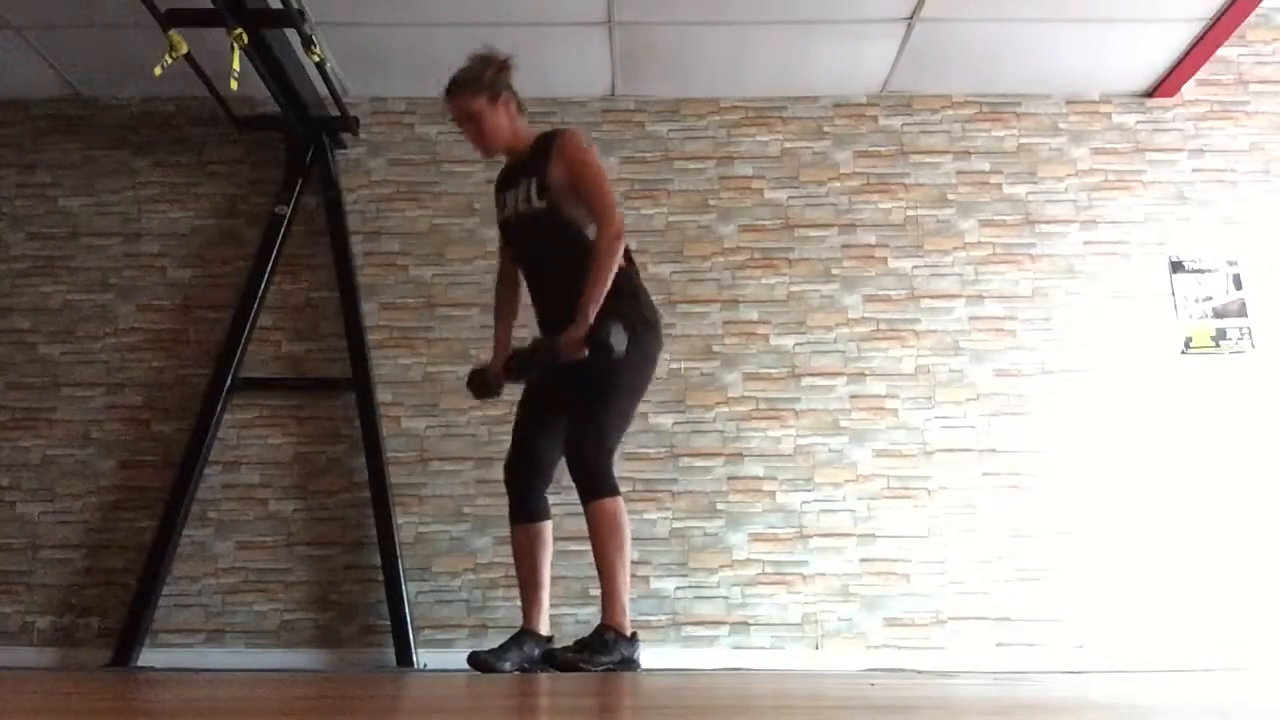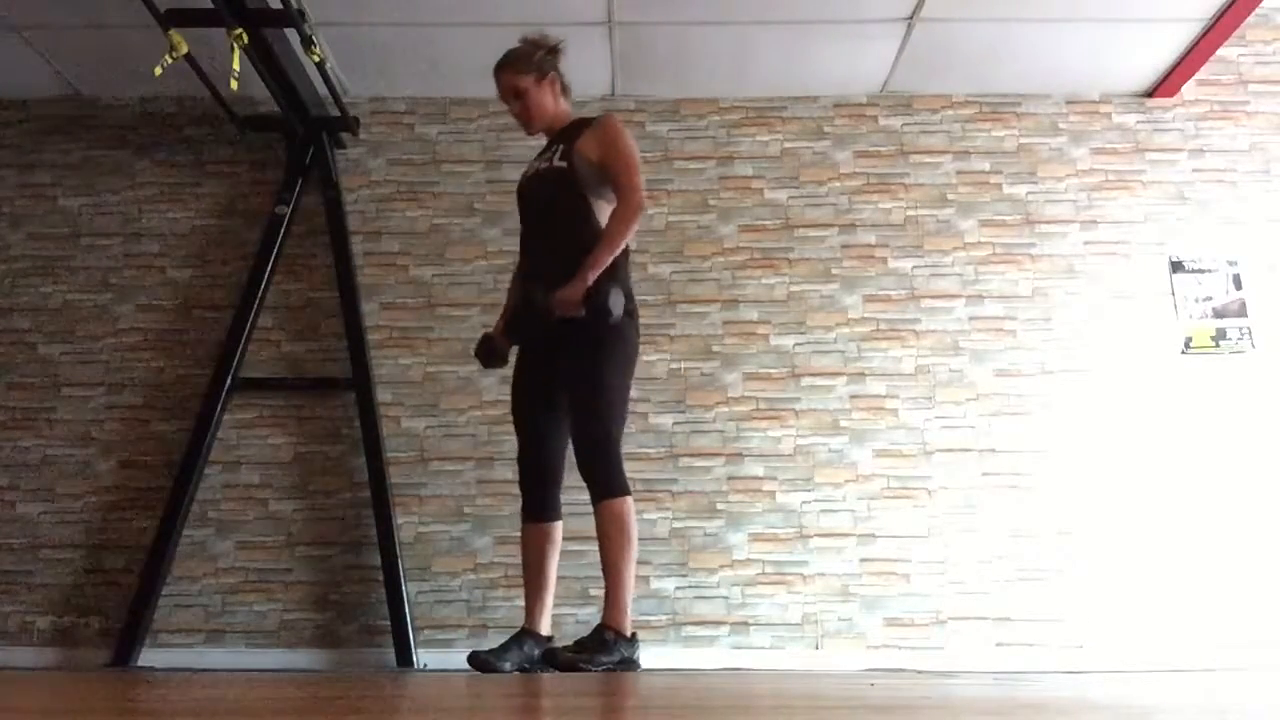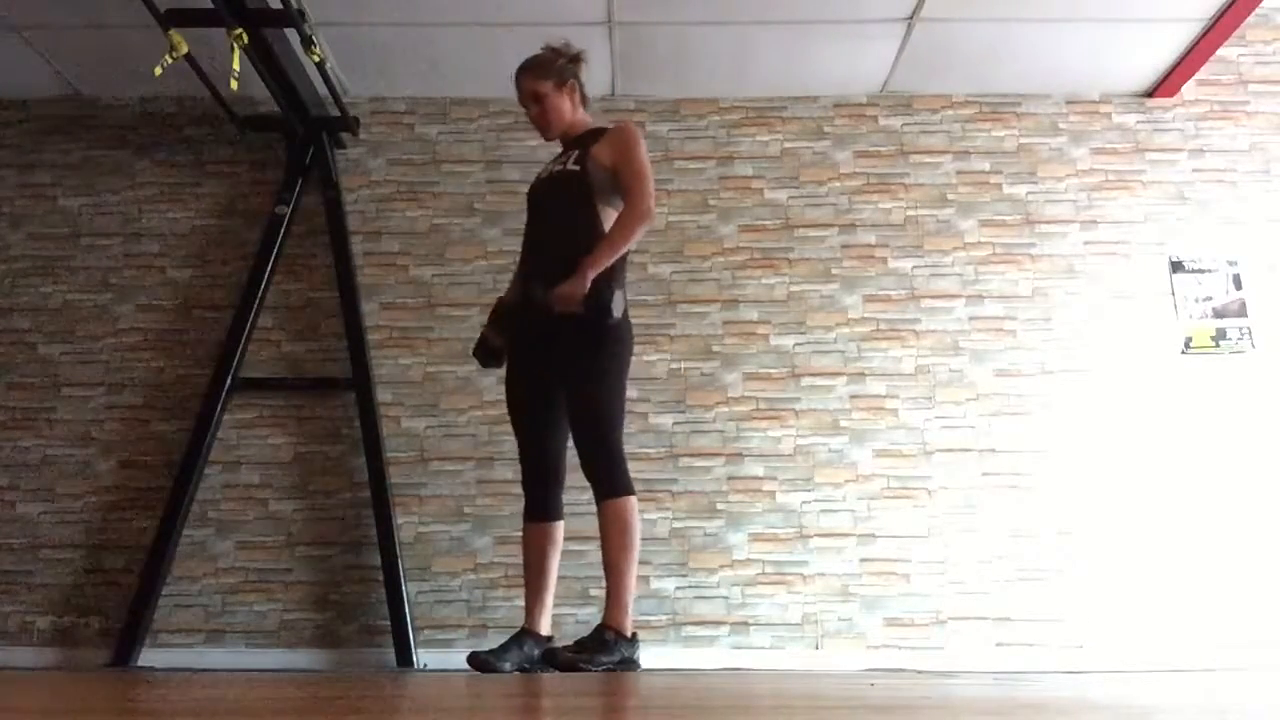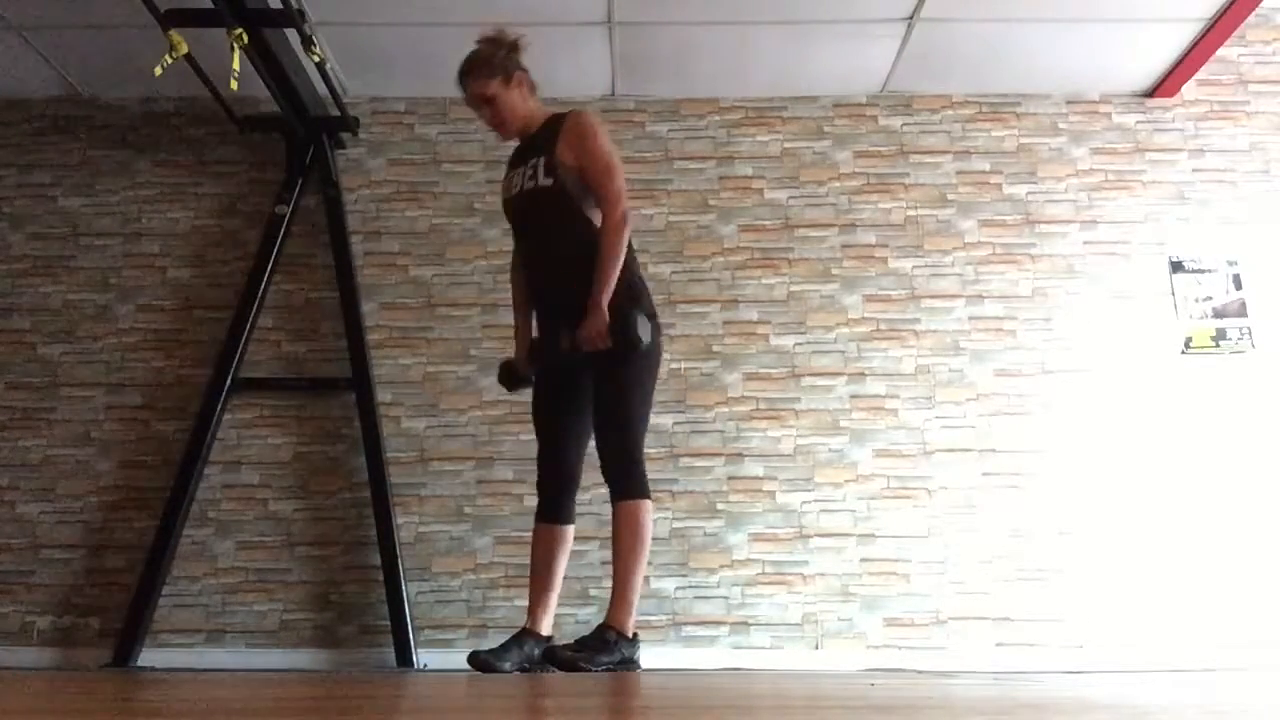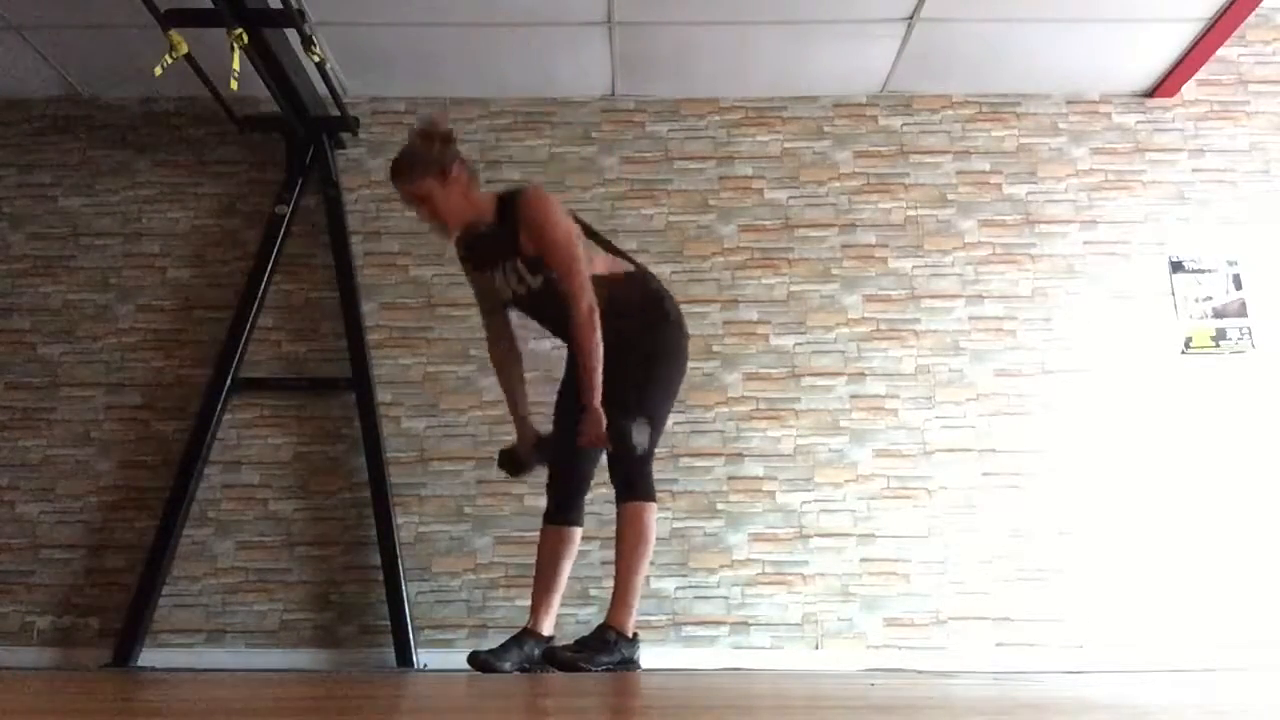
dt=0.2s
person 1, frame 1
left shoulder: (566, 148)
right shoulder: (506, 184)
left elbow: (612, 230)
right elbow: (511, 275)
left wrist: (586, 317)
right wrist: (500, 354)
left hip: (617, 328)
right hip: (565, 340)
left knee: (587, 456)
right knee: (523, 469)
left ankle: (618, 635)
right ankle: (535, 634)
person 1, frame 2
left shoulder: (601, 131)
right shoulder: (542, 158)
left elbow: (633, 202)
left wrist: (585, 278)
right wrist: (509, 312)
left hip: (596, 316)
right hip: (545, 326)
left knee: (597, 457)
right knee: (537, 473)
left ankle: (618, 633)
right ankle: (536, 634)
person 1, frame 3
left shoulder: (618, 139)
right shoulder: (556, 165)
left elbow: (640, 207)
left wrist: (585, 275)
right wrist: (505, 307)
left hip: (590, 318)
right hip: (535, 325)
left knee: (602, 459)
right knee: (539, 478)
left ankle: (618, 634)
right ankle: (535, 635)
person 1, frame 4
left shoulder: (577, 130)
right shoulder: (518, 162)
left elbow: (616, 212)
left wrist: (602, 307)
right wrist: (522, 336)
left hip: (615, 317)
right hip: (559, 330)
left knee: (621, 459)
right knee: (555, 474)
left ankle: (621, 633)
right ankle: (536, 635)
person 1, frame 5
left shoulder: (532, 207)
right shoulder: (470, 249)
left elbow: (585, 305)
right elbow: (499, 336)
left wrist: (595, 405)
right wrist: (521, 425)
left hip: (646, 326)
right hip: (593, 348)
left knee: (628, 462)
right knee: (565, 477)
left ankle: (620, 635)
right ankle: (538, 634)
